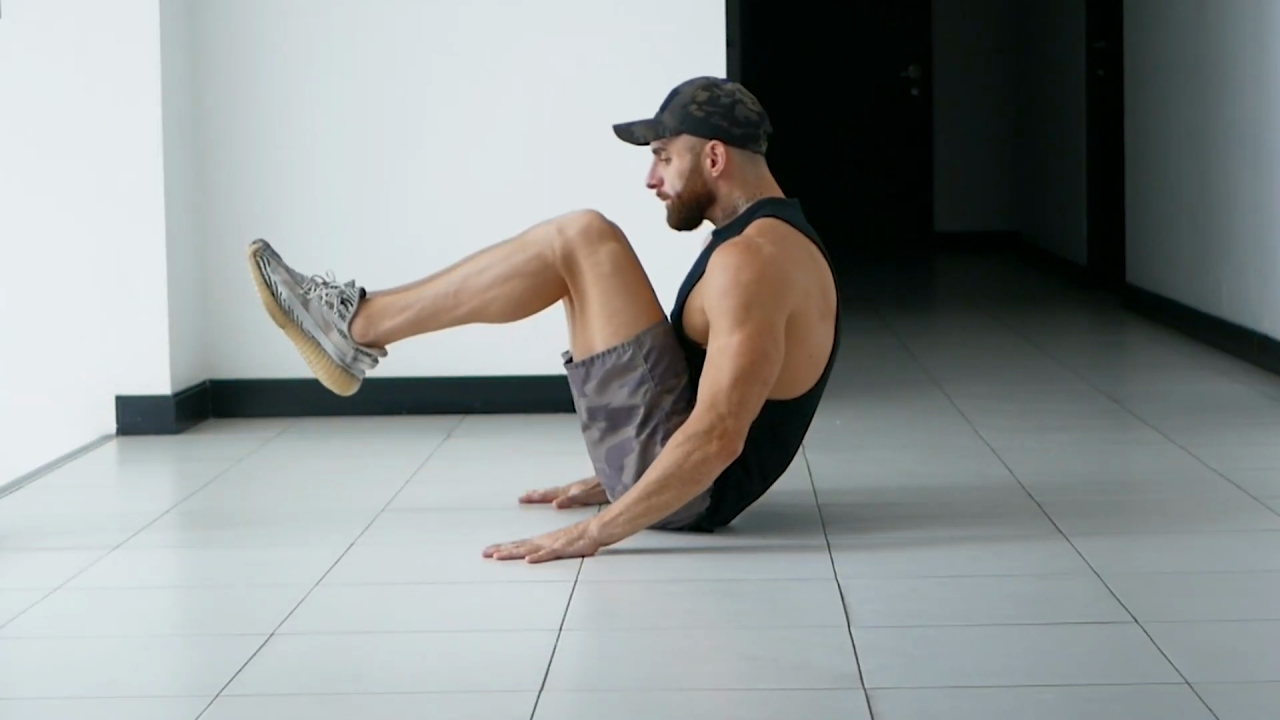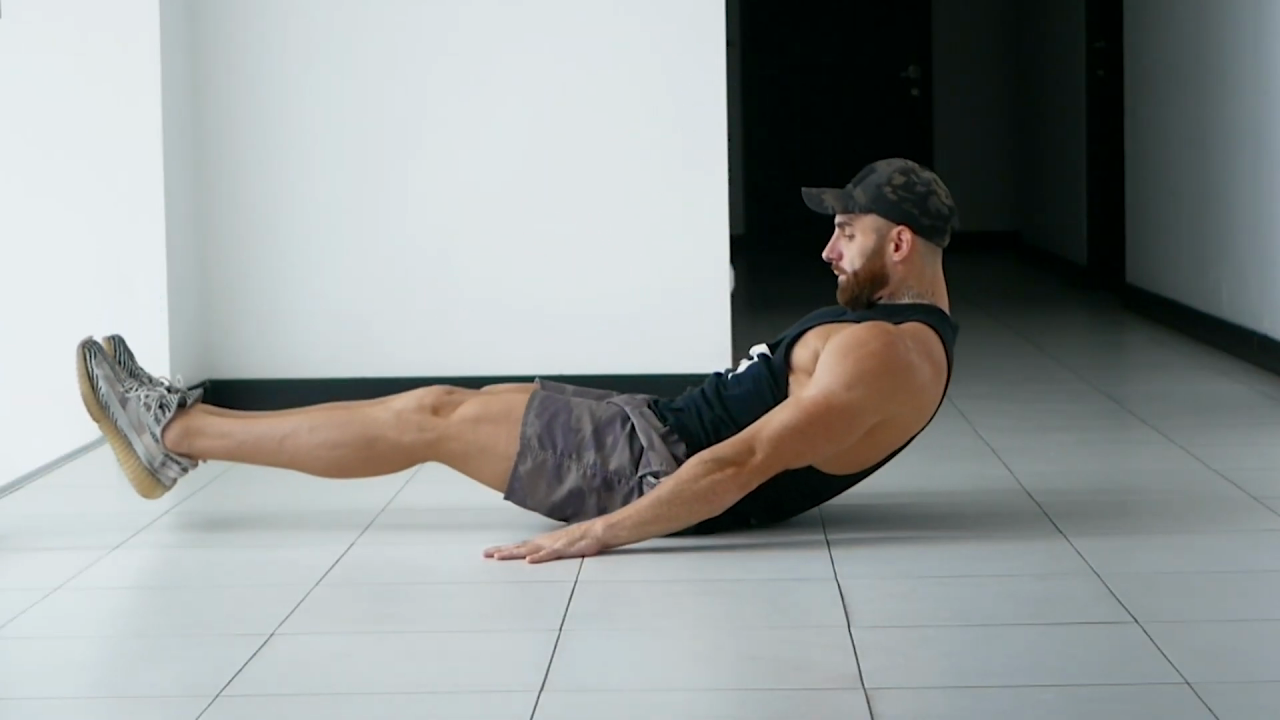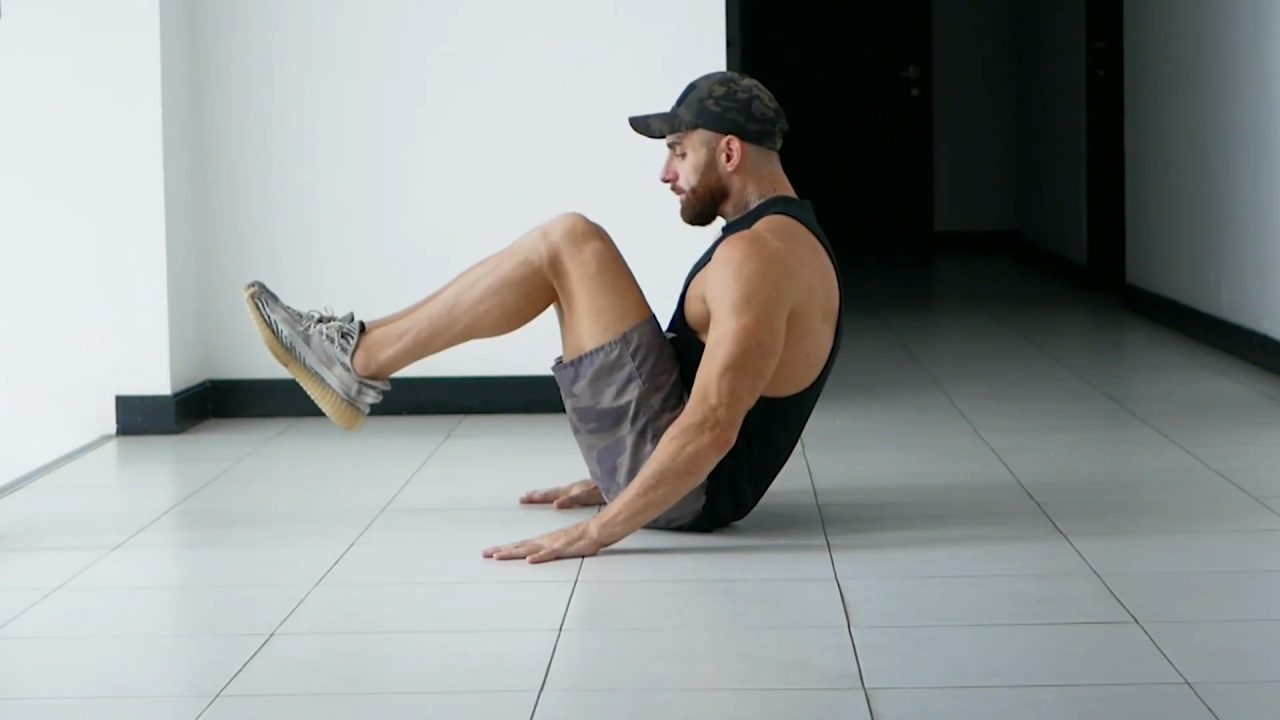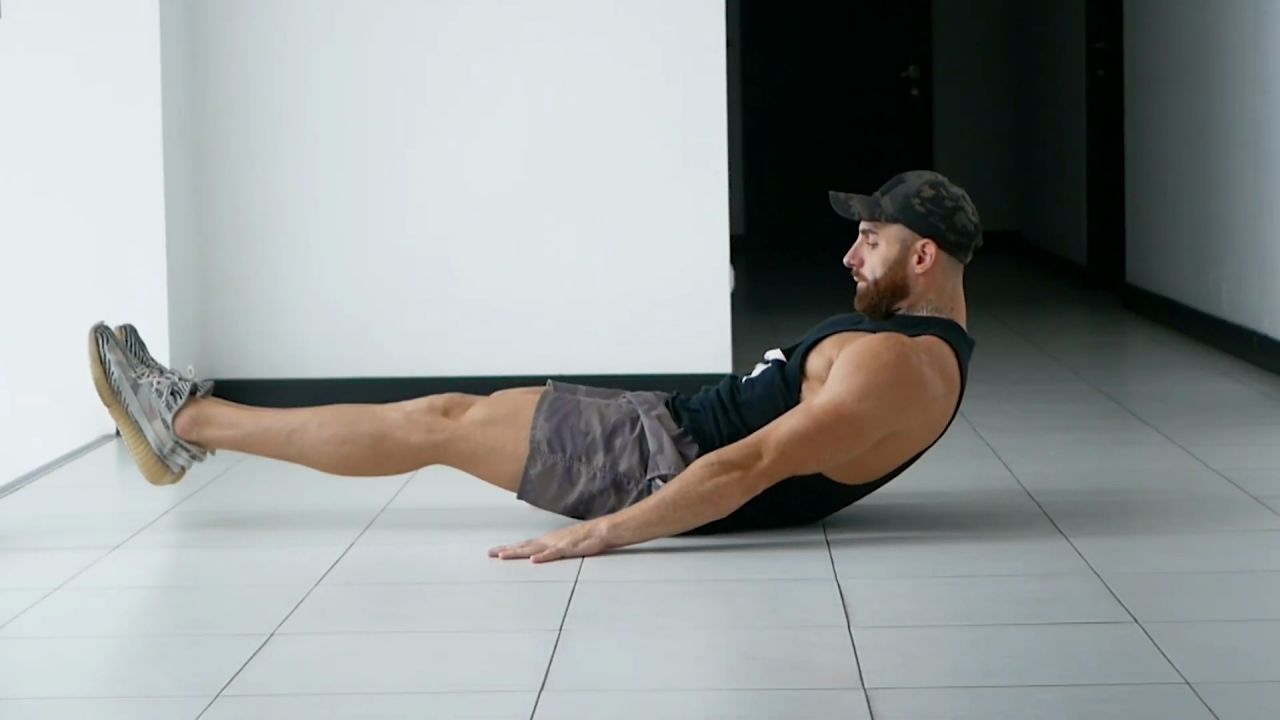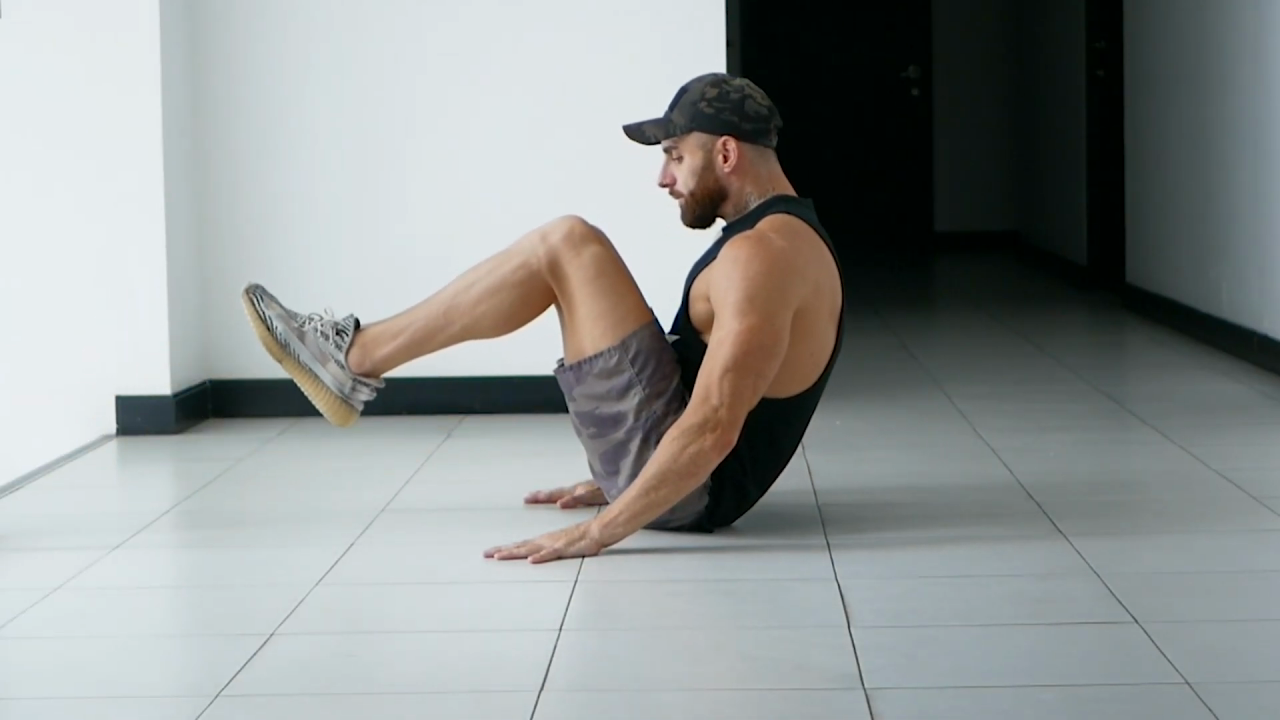
dt=1s
person 1, frame 1
left shoulder: (752, 259)
right shoulder: (771, 238)
left elbow: (717, 437)
left wrist: (598, 532)
right wrist: (614, 479)
left hip: (692, 487)
right hip: (679, 466)
left knee: (583, 236)
right knee: (576, 249)
left ankle: (356, 325)
right ankle: (366, 322)
person 1, frame 2
left shoulder: (886, 356)
right shoulder: (905, 325)
left elbow: (743, 464)
left wrist: (597, 531)
right wrist: (597, 496)
left hip: (659, 461)
right hip: (660, 433)
left knee: (431, 415)
right knee: (444, 404)
left ankle: (172, 434)
right ankle: (181, 427)
person 1, frame 3
left shoulder: (756, 254)
right shoulder: (784, 238)
left elbow: (711, 427)
left wrist: (599, 531)
right wrist: (615, 479)
left hip: (688, 487)
right hip: (679, 469)
left knee: (569, 240)
right knee: (566, 250)
left ankle: (358, 357)
right ankle: (363, 352)
person 1, frame 4
left shoulder: (900, 367)
right shoulder: (921, 336)
left elbow: (748, 471)
left wrist: (601, 532)
left hip: (670, 462)
right hip: (678, 433)
left knee: (439, 424)
right knee: (460, 412)
left ankle: (184, 422)
person 1, frame 5
left shoulder: (759, 253)
right shoulder: (783, 235)
left elbow: (712, 428)
left wrist: (598, 532)
right wrist: (619, 476)
left hip: (691, 486)
right hip: (686, 467)
left knee: (567, 244)
right knee: (568, 255)
left ankle: (353, 357)
right ankle: (356, 352)
